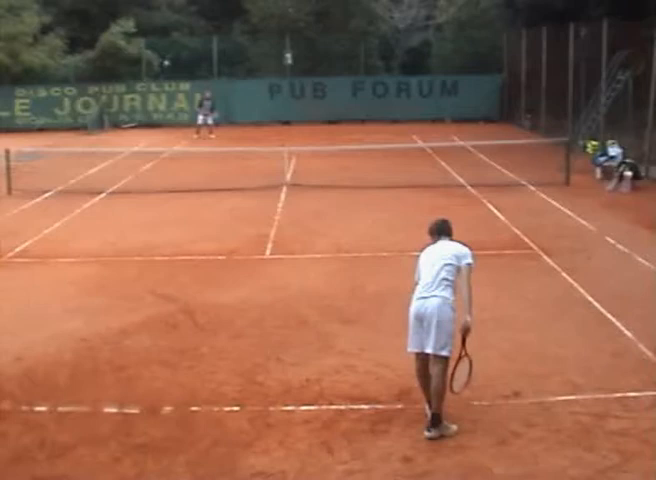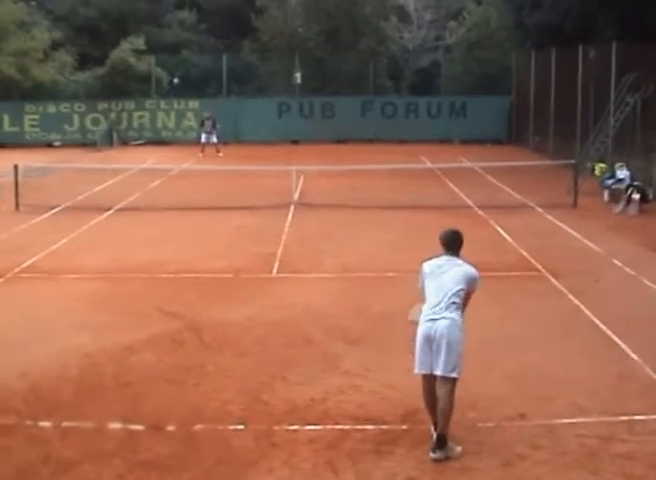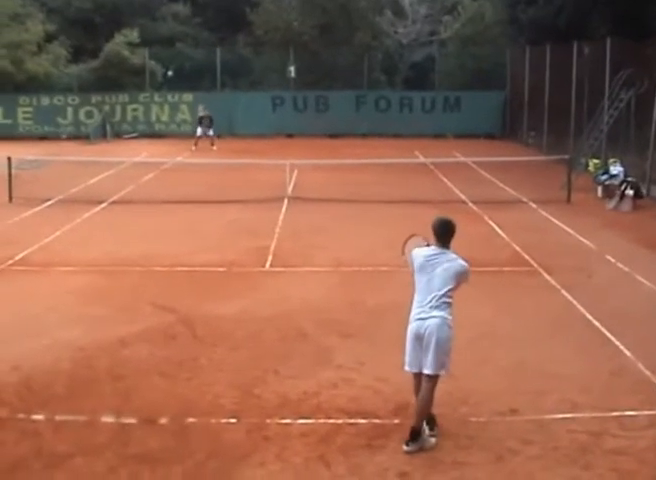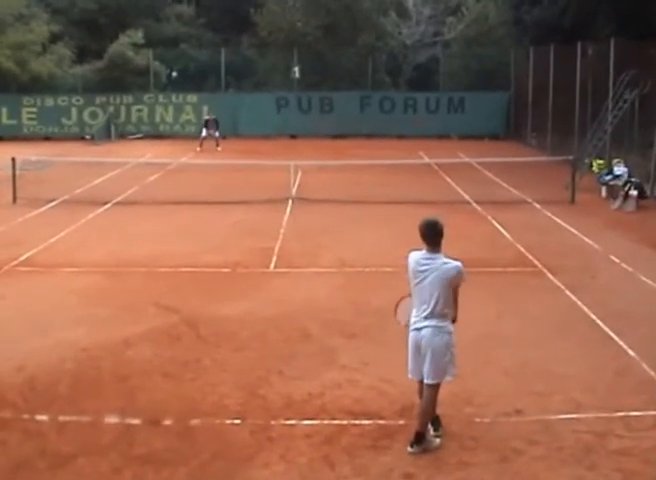
dt=1s
person 1, frame 1
left shoulder: (426, 252)
right shoulder: (462, 250)
right elbow: (465, 283)
right wrist: (468, 315)
left hip: (418, 303)
right hip: (440, 304)
left knee: (421, 359)
right knee: (439, 363)
left ankle: (431, 406)
right ankle: (435, 424)
person 1, frame 2
left shoulder: (427, 266)
right shoulder: (470, 272)
left hip: (426, 324)
right hip: (449, 326)
left knee: (428, 380)
right knee: (446, 385)
left ankle: (436, 427)
right ankle: (440, 445)
person 1, frame 3
left shoulder: (417, 254)
right shoulder: (461, 266)
left hip: (417, 321)
right hip: (439, 323)
left knee: (419, 378)
right knee: (428, 381)
left ankle: (428, 419)
right ankle: (414, 437)
person 1, frame 4
left shoulder: (413, 259)
right shoulder: (454, 268)
right elbow: (454, 297)
left hip: (417, 328)
right hip: (438, 331)
left knee: (423, 383)
right knee: (431, 386)
left ankle: (432, 420)
right ankle: (419, 440)
